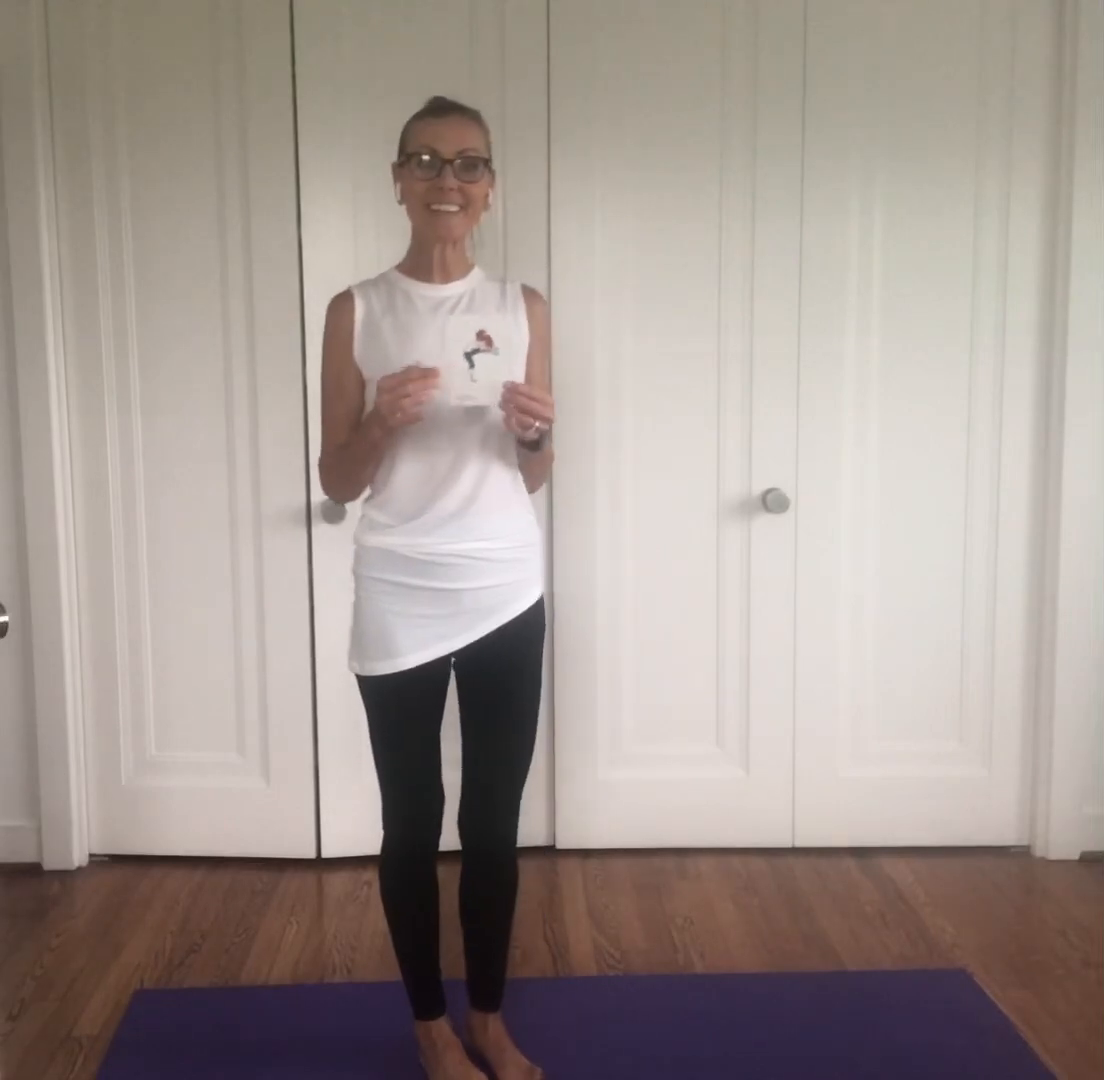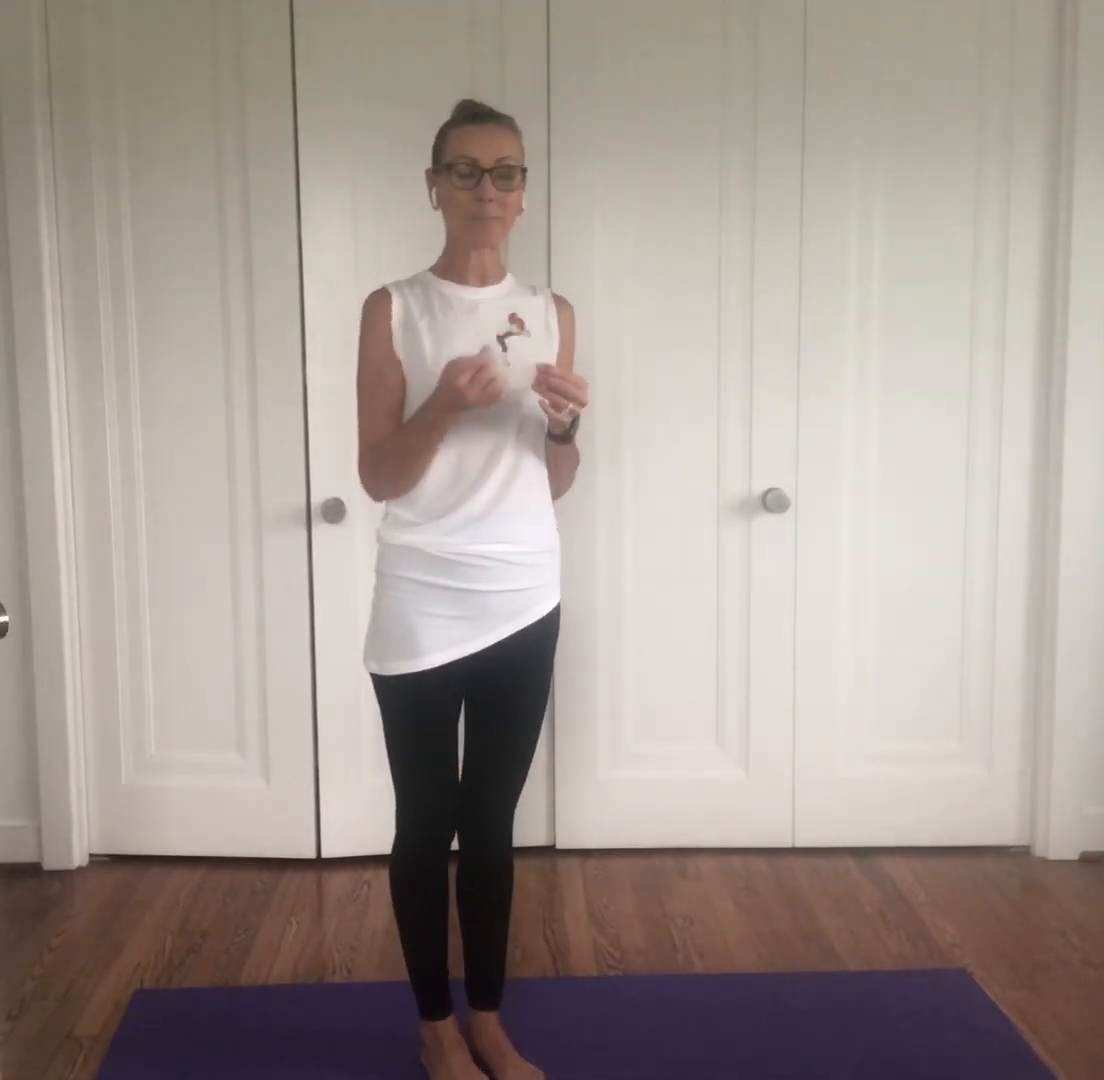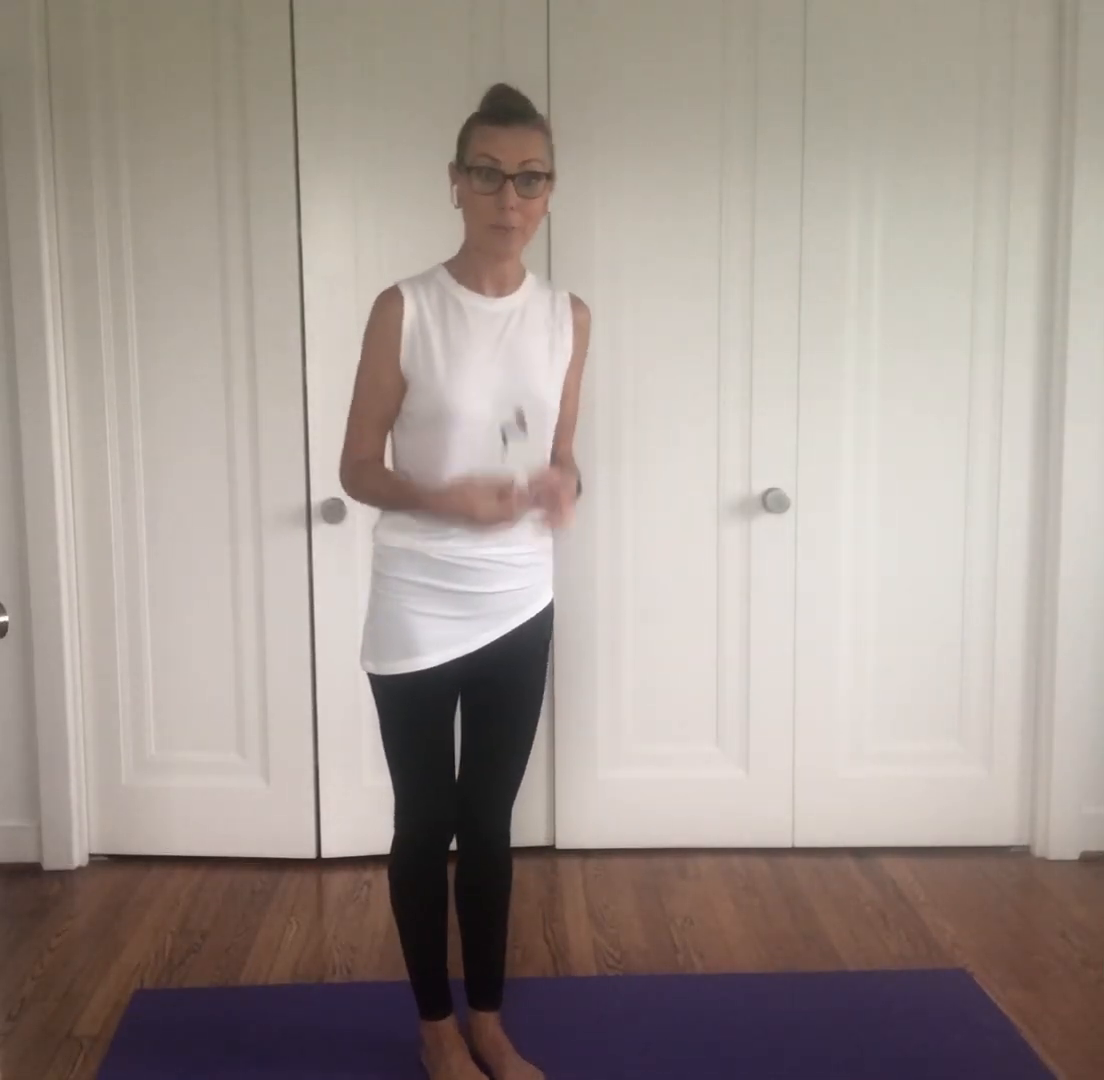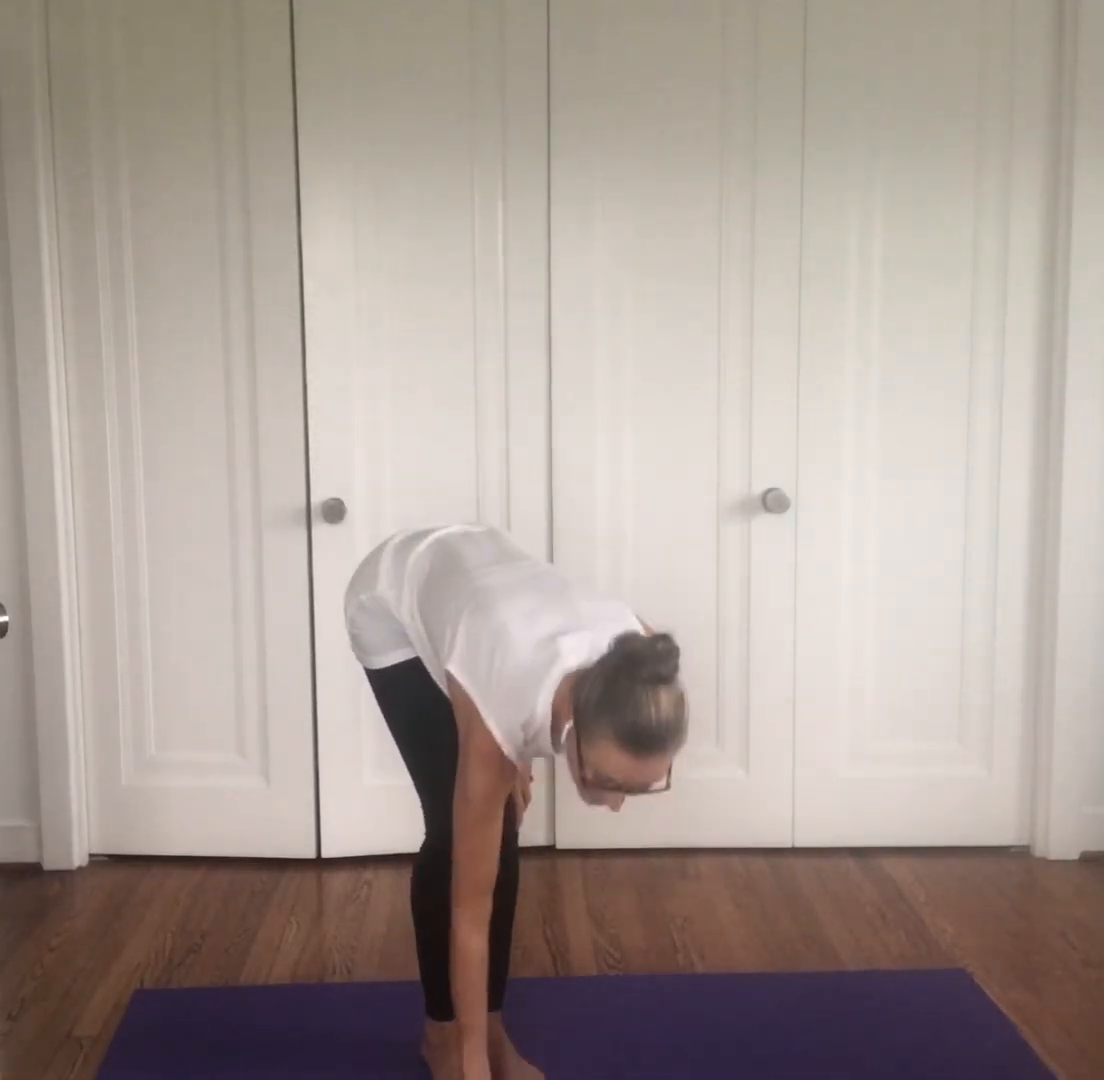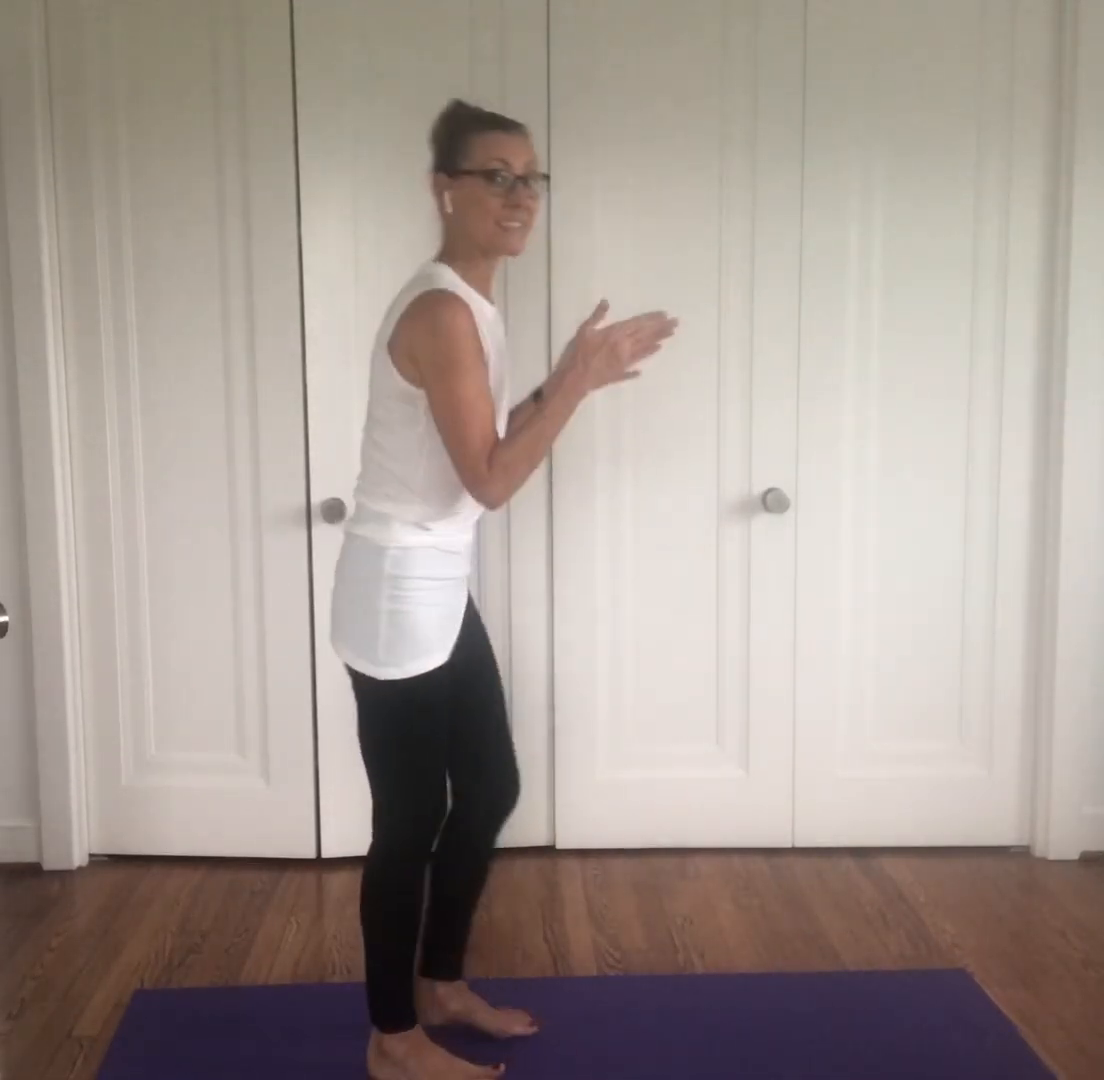
dt=1s
person 1, frame 1
left shoulder: (522, 308)
right shoulder: (356, 312)
left elbow: (537, 479)
right elbow: (337, 482)
left wrist: (533, 434)
right wrist: (382, 420)
left hip: (507, 598)
right hip: (401, 605)
left knee: (494, 821)
right knee: (412, 825)
person 1, frame 2
left shoulder: (550, 313)
right shoulder: (392, 310)
left elbow: (554, 483)
right elbow: (377, 475)
left wrist: (562, 425)
right wrist: (445, 404)
left hip: (523, 603)
right hip: (420, 607)
left knee: (491, 821)
right knee: (425, 823)
person 1, frame 3
left shoulder: (568, 319)
right shoulder: (405, 311)
left elbow: (558, 455)
right elbow: (358, 469)
left wrist: (560, 488)
right wrist: (441, 498)
left hip: (517, 612)
right hip: (418, 613)
left knee: (489, 824)
right knee: (426, 825)
person 1, frame 4
left shoulder: (630, 668)
right shoulder: (498, 714)
right elbow: (467, 910)
right hip: (393, 608)
left knee: (500, 830)
right knee: (453, 827)
left ankle: (493, 1026)
right ankle: (441, 1031)
person 1, frame 5
left shoulder: (464, 304)
right shoulder: (443, 313)
right elbow: (487, 479)
left wrist: (559, 385)
right wrist: (578, 379)
left hip: (436, 590)
right hip: (399, 595)
left knee: (491, 789)
right knee: (409, 820)
left ankle: (438, 981)
